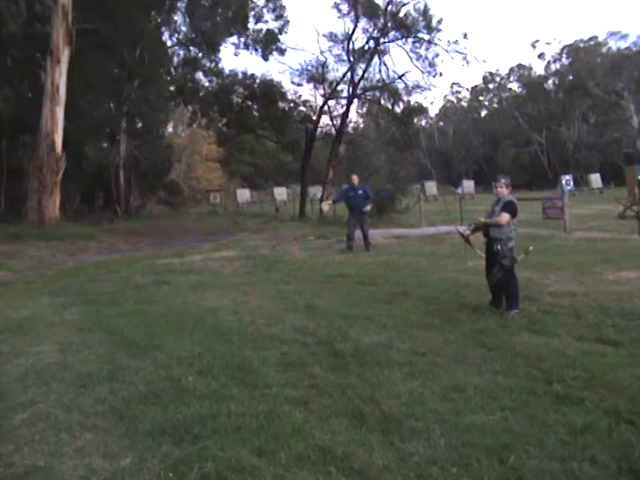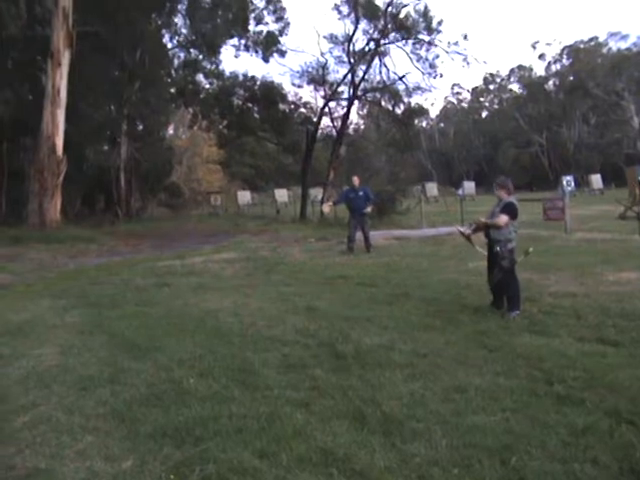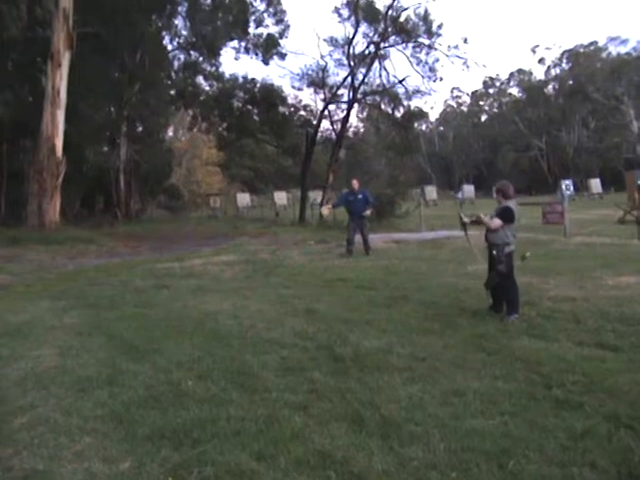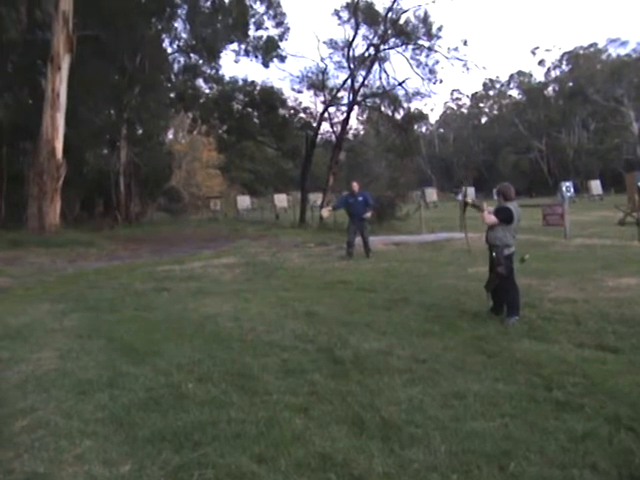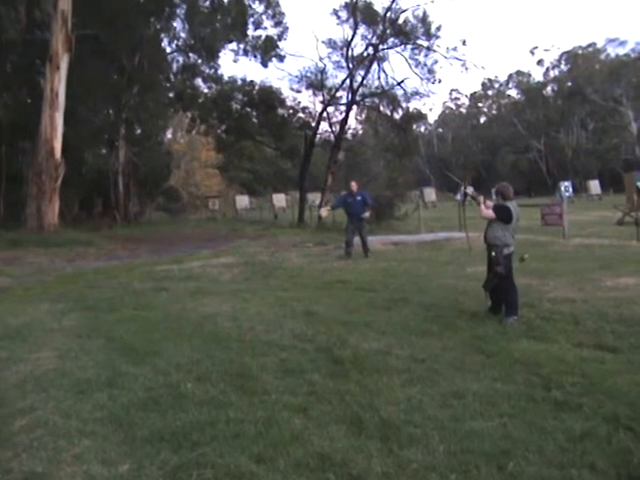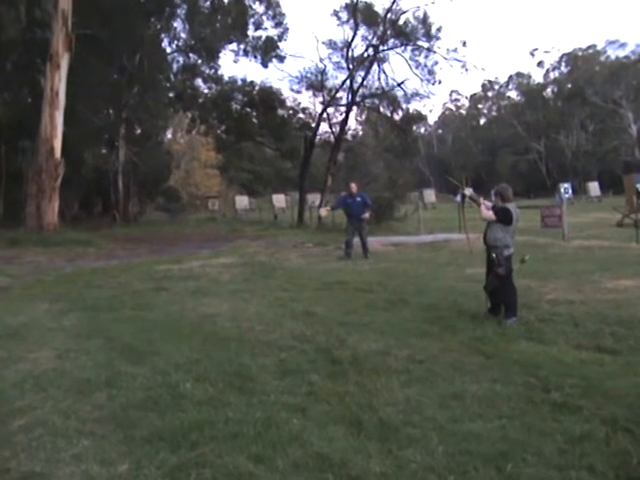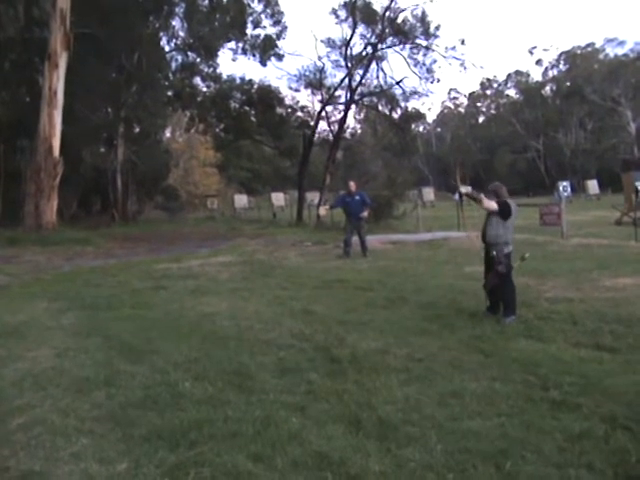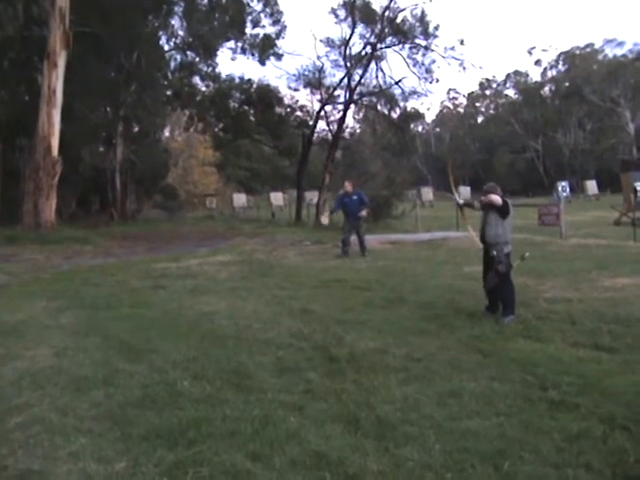
dt=0.4s
person 1, frame 1
left shoulder: (510, 203)
right shoulder: (496, 202)
left elbow: (502, 220)
right elbow: (488, 222)
left wrist: (485, 221)
right wrist: (473, 230)
left hip: (504, 245)
right hip: (492, 243)
left knee: (507, 276)
right knee: (492, 274)
left ankle: (513, 307)
right ankle: (496, 302)
person 1, frame 2
left shoulder: (510, 204)
right shoulder: (500, 203)
left elbow: (500, 222)
right elbow: (491, 223)
left wrist: (484, 222)
right wrist: (474, 229)
left hip: (504, 246)
right hip: (494, 244)
left knee: (508, 276)
right knee: (493, 275)
left ankle: (514, 308)
right ankle: (498, 303)
person 1, frame 3
left shoulder: (507, 209)
right shoulder: (505, 207)
left elbow: (493, 225)
right elbow: (492, 220)
left wrist: (483, 219)
right wrist: (475, 220)
left hip: (503, 250)
right hip: (497, 249)
left knee: (507, 280)
right knee: (494, 279)
left ankle: (513, 311)
right ankle: (497, 306)
person 1, frame 4
left shoulder: (506, 210)
right shoulder: (507, 208)
left elbow: (488, 220)
right elbow: (492, 211)
left wrist: (485, 211)
left hip: (503, 251)
right hip: (498, 250)
left knee: (507, 282)
right knee: (496, 281)
left ankle: (513, 313)
right ankle: (497, 308)
person 1, frame 5
left shoulder: (505, 209)
right shoulder: (503, 207)
left elbow: (485, 214)
right elbow: (490, 205)
left wrist: (481, 203)
right wrist: (477, 197)
left hip: (502, 251)
right hip: (495, 249)
left knee: (506, 281)
right knee: (493, 280)
left ankle: (511, 313)
right ankle: (496, 308)
person 1, frame 6
left shoulder: (506, 211)
right shoulder: (501, 208)
left elbow: (485, 216)
right elbow: (487, 204)
left wrist: (481, 205)
right wrist: (472, 196)
left hip: (502, 253)
right hip: (494, 251)
left knee: (505, 283)
right knee: (492, 282)
left ankle: (511, 314)
right ankle: (495, 309)
person 1, frame 7
left shoulder: (506, 205)
right shoulder: (495, 204)
left elbow: (486, 204)
right elbow: (480, 199)
left wrist: (483, 199)
right wrist: (468, 194)
left hip: (501, 250)
right hip: (491, 249)
left knee: (504, 281)
right knee: (490, 280)
left ankle: (510, 313)
right ankle: (494, 308)
person 1, frame 8
left shoulder: (503, 204)
right shoulder: (490, 205)
left elbow: (493, 198)
right elbow: (477, 205)
left wrist: (484, 200)
right wrist: (464, 203)
left hip: (500, 250)
right hip: (489, 249)
left knee: (503, 281)
right knee: (489, 280)
left ankle: (509, 313)
right ankle: (493, 307)
